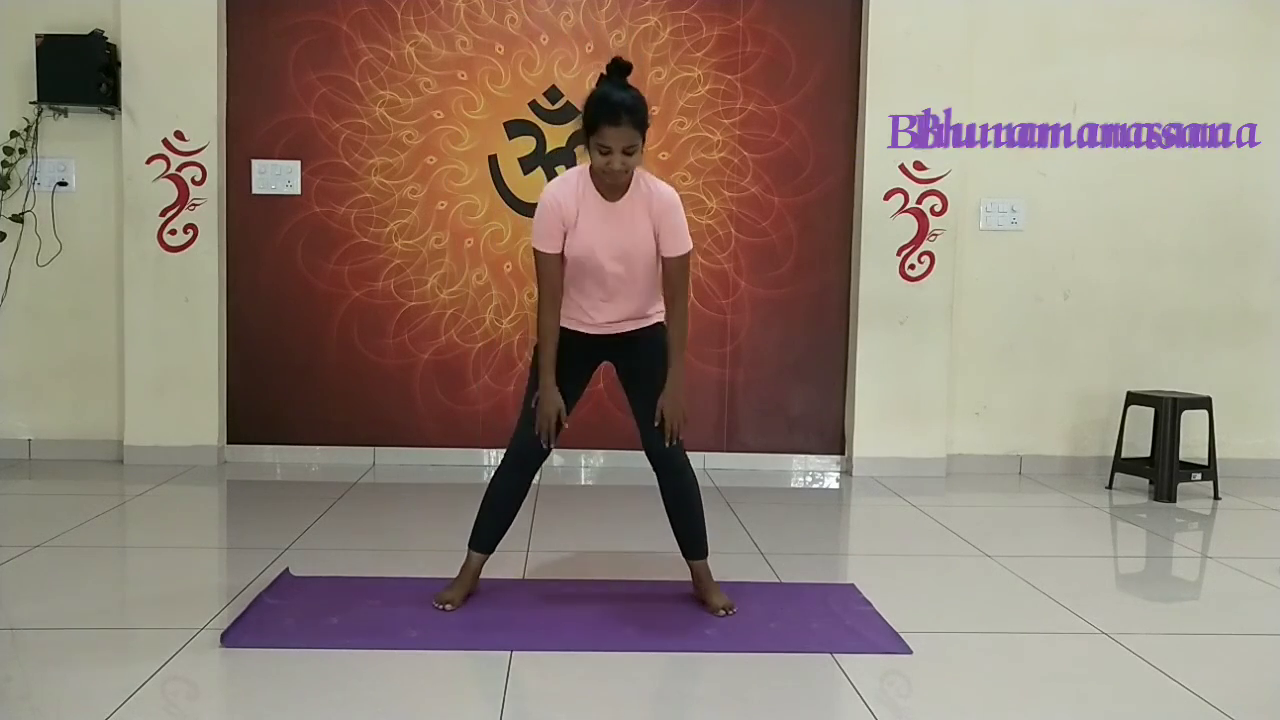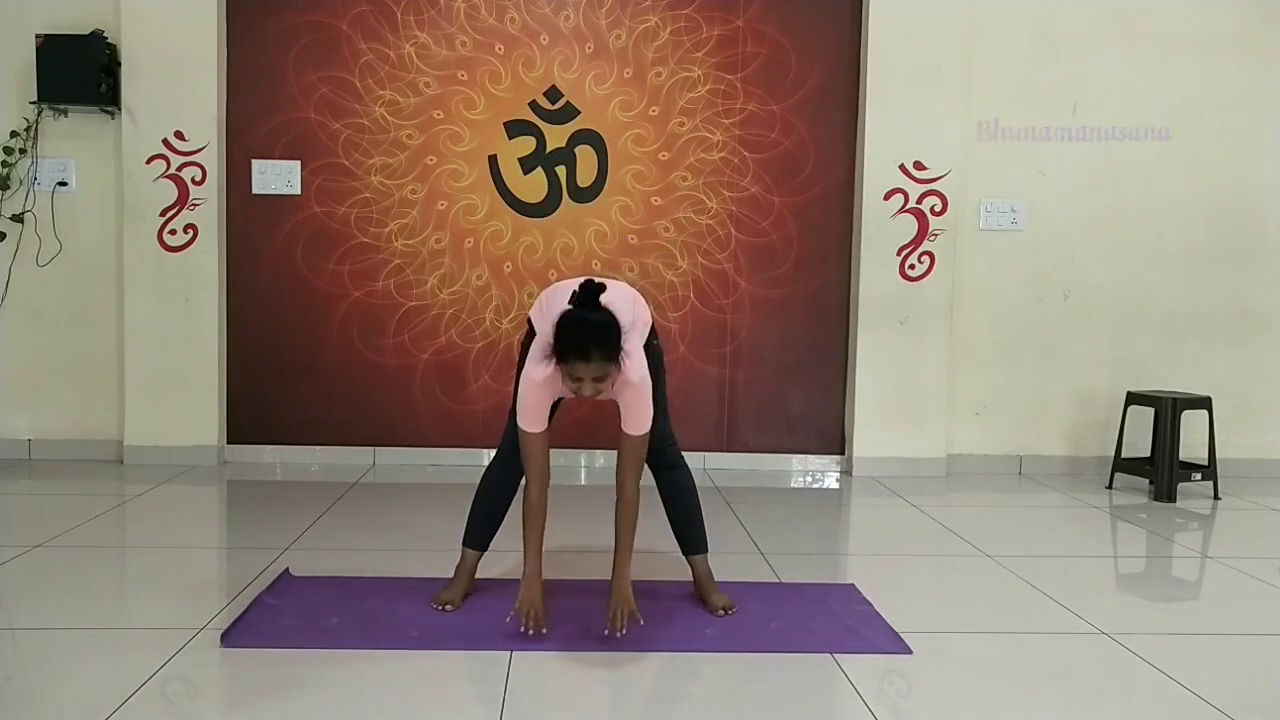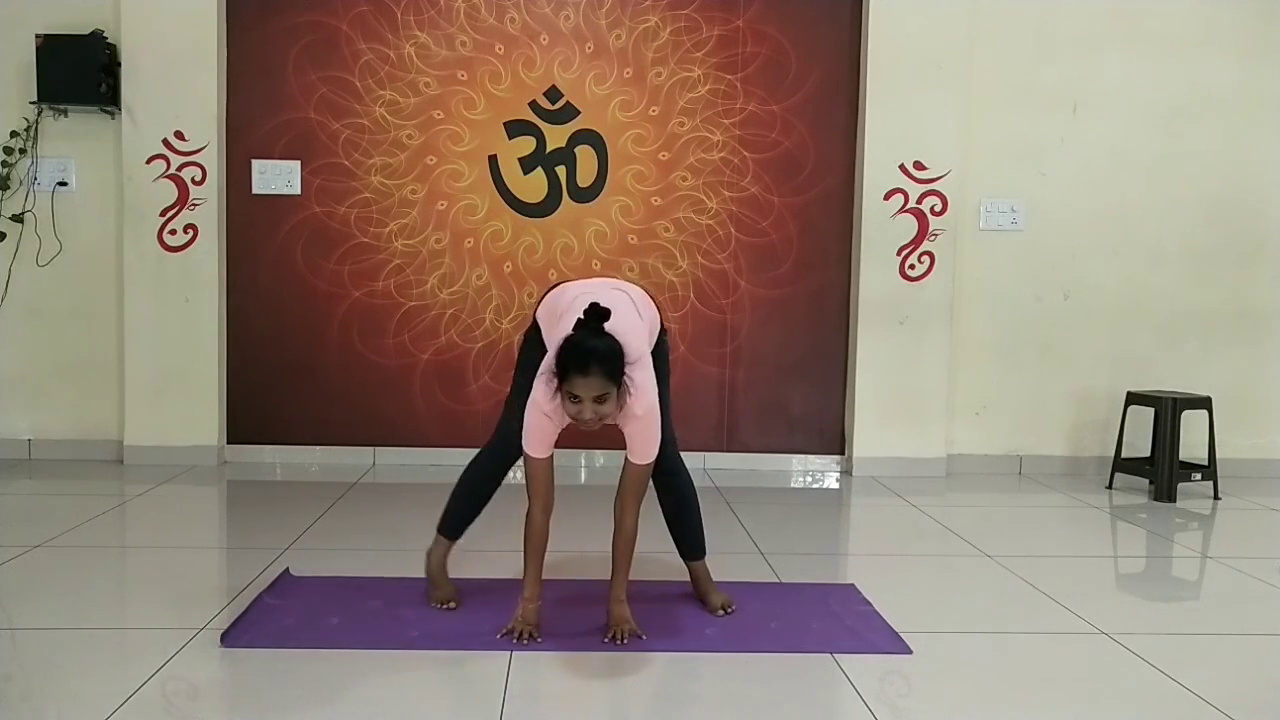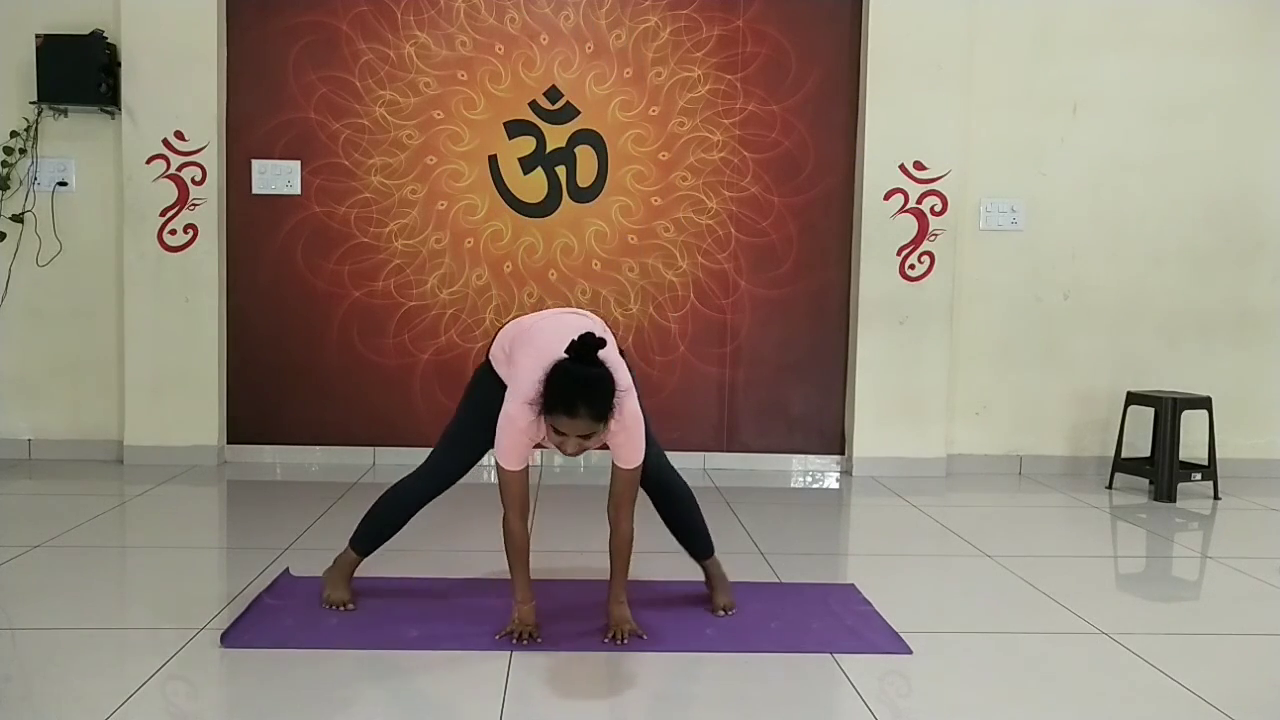
dt=0.5s
person 1, frame 1
left shoulder: (663, 201)
right shoulder: (559, 197)
left elbow: (677, 299)
right elbow: (548, 299)
left wrist: (674, 382)
right wrist: (545, 382)
left hip: (642, 334)
right hip: (572, 332)
left knee: (668, 449)
right knee: (526, 447)
left ankle: (702, 576)
right ankle: (469, 572)
person 1, frame 2
left shoulder: (633, 372)
right shoulder: (540, 372)
left elbow: (628, 483)
right elbow: (537, 481)
left wrist: (621, 577)
right wrist: (531, 576)
left hip: (637, 323)
left knee: (663, 452)
right knee: (513, 454)
left ankle: (703, 576)
right ankle: (465, 572)
person 1, frame 3
left shoulder: (639, 397)
right shoulder: (546, 395)
left elbow: (628, 507)
right elbow: (539, 505)
left wrist: (618, 600)
right wrist: (529, 599)
left hip: (639, 317)
right hip: (555, 315)
left knee: (666, 460)
right knee: (504, 446)
left ankle: (701, 576)
right ankle: (439, 552)
person 1, frame 4
left shoulder: (625, 412)
right shoulder: (521, 409)
left elbow: (622, 515)
right elbow: (515, 515)
left wrist: (618, 602)
right wrist: (523, 602)
right hip: (511, 355)
left knee: (655, 472)
right knee: (438, 472)
left ankle: (712, 572)
right ankle: (343, 565)
